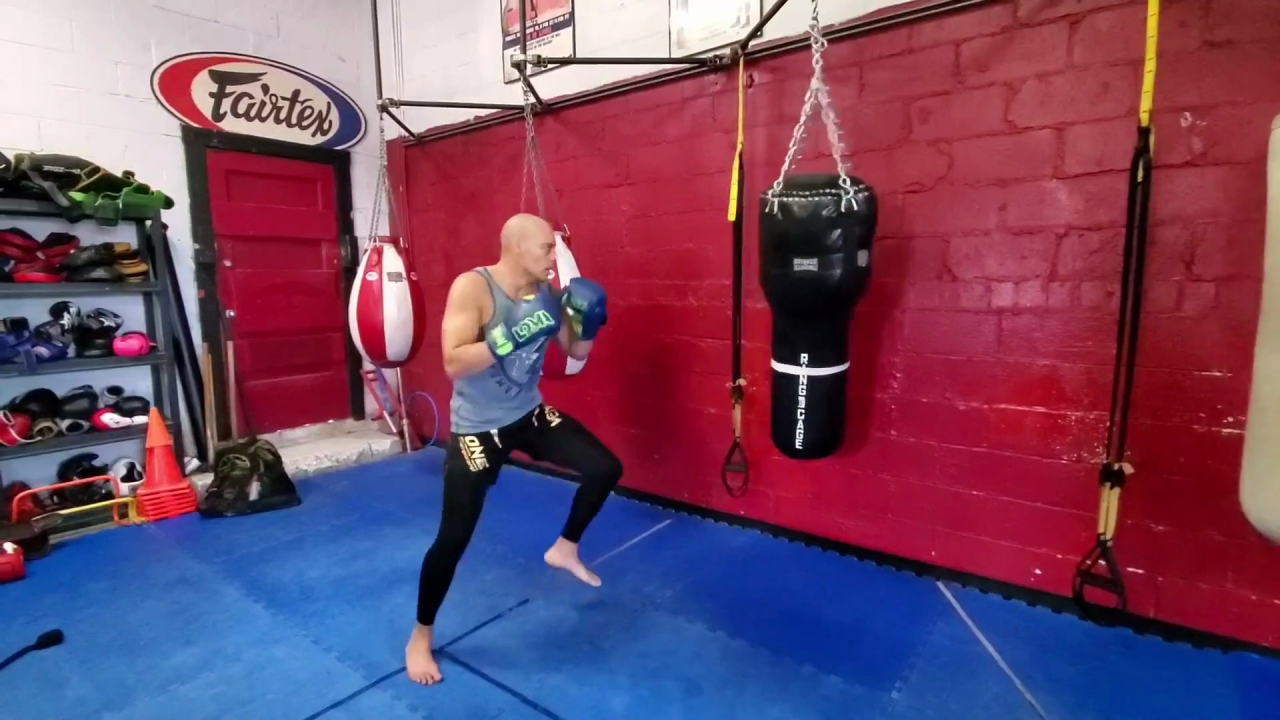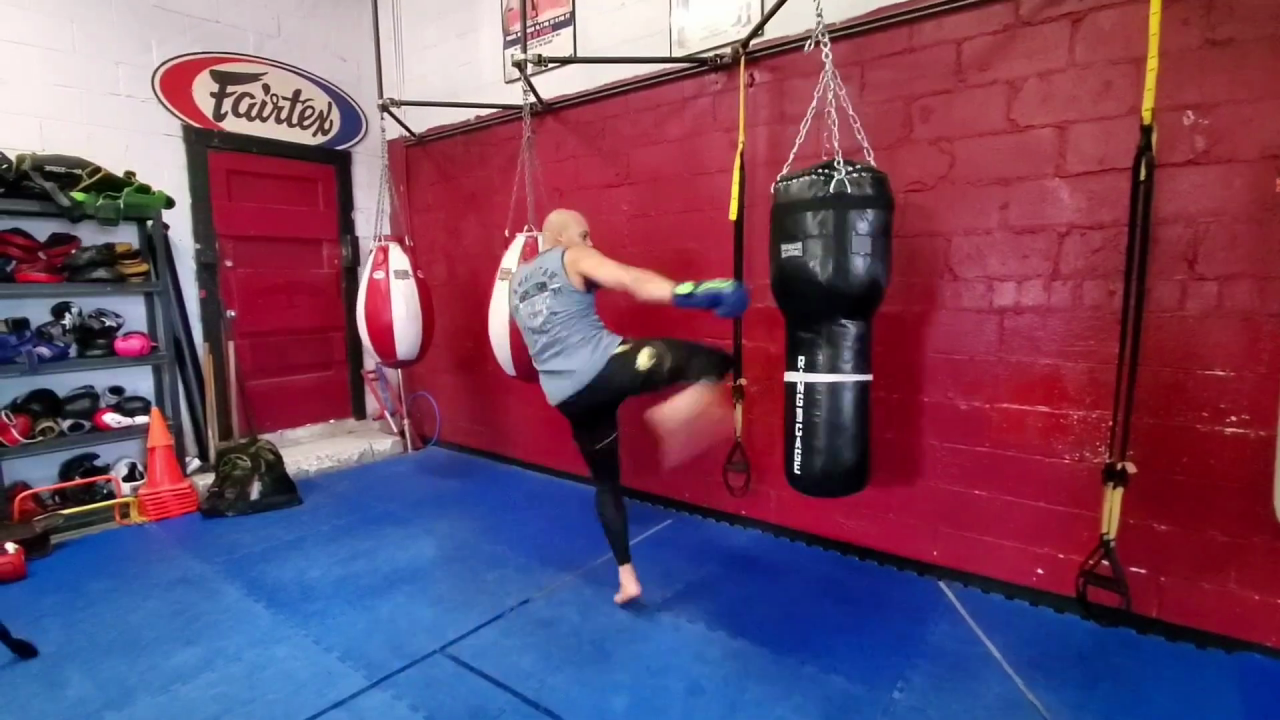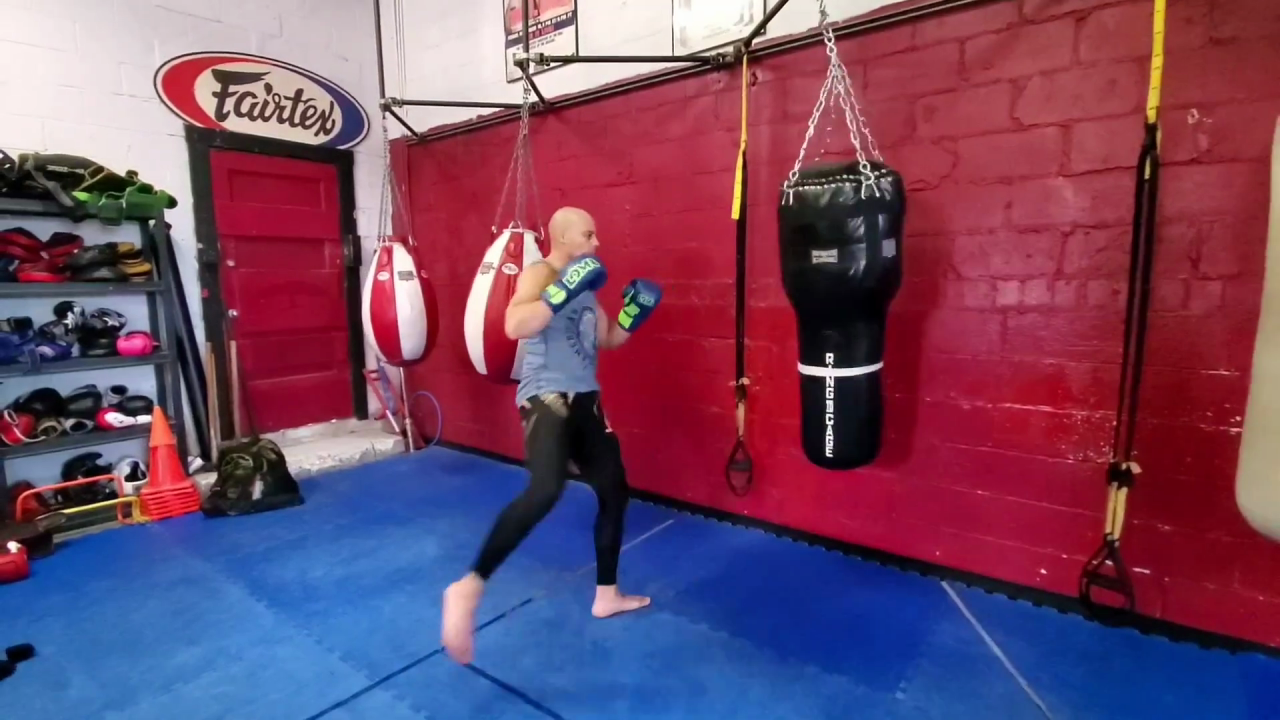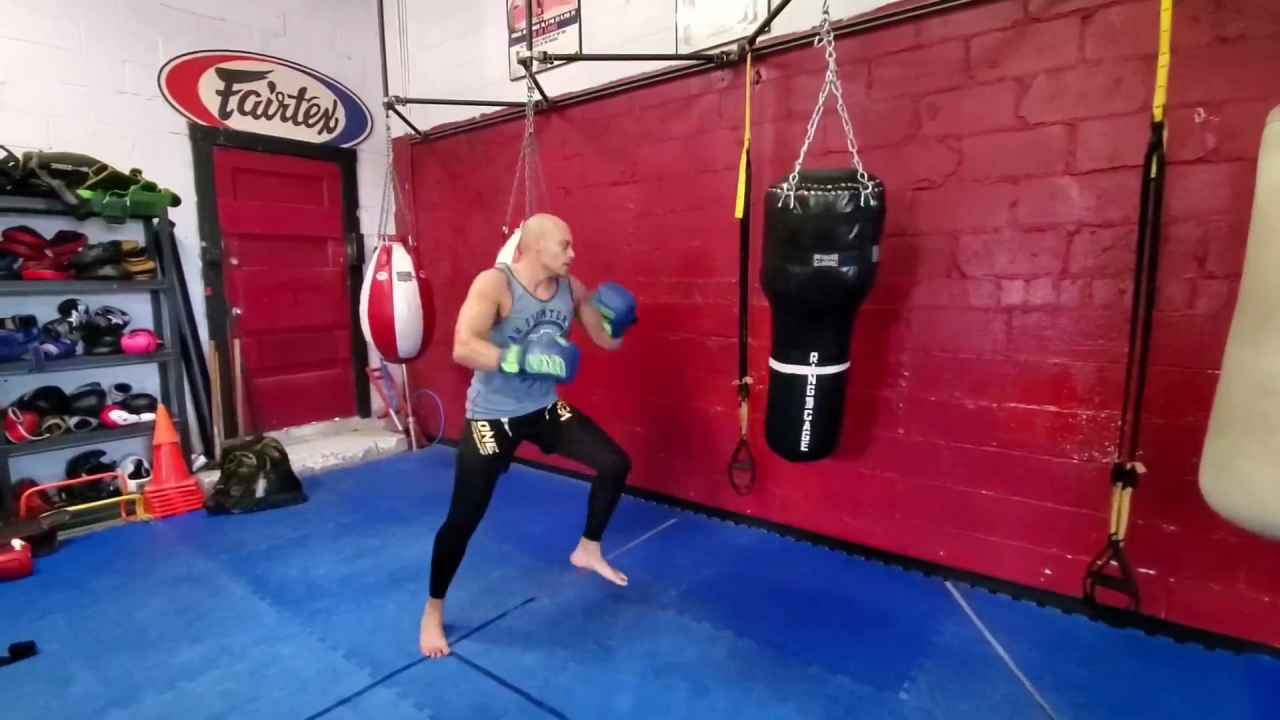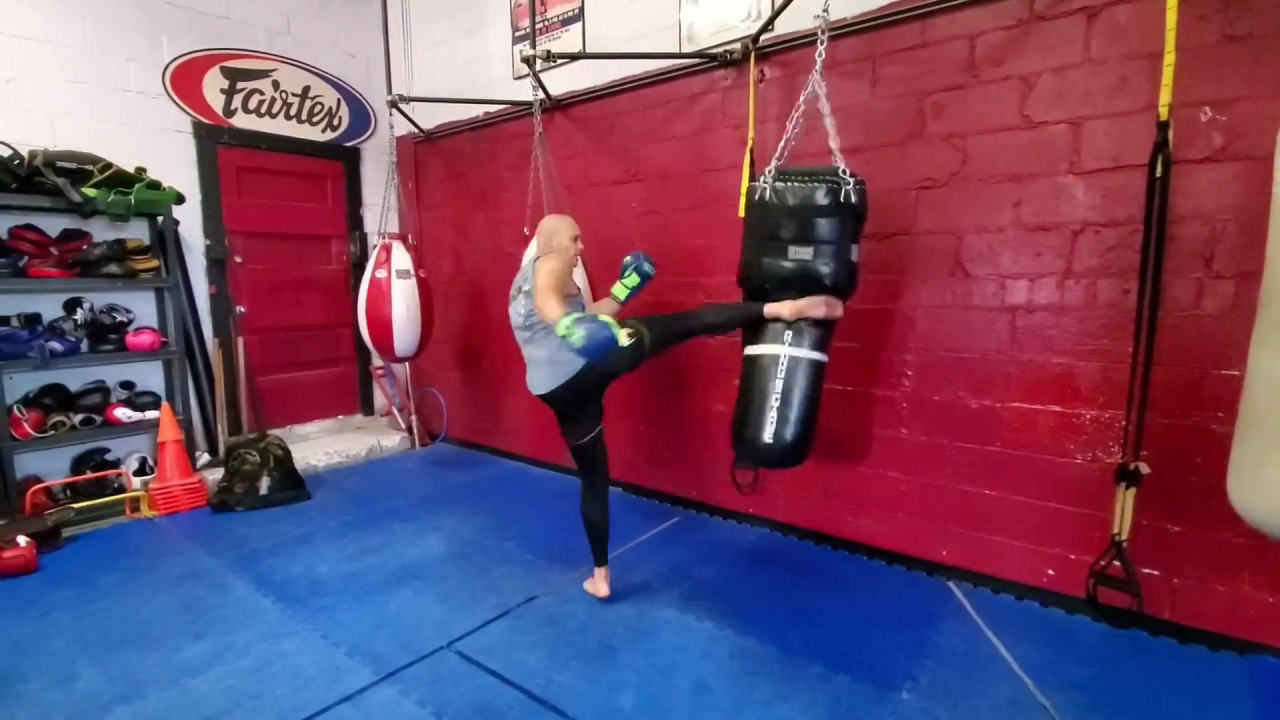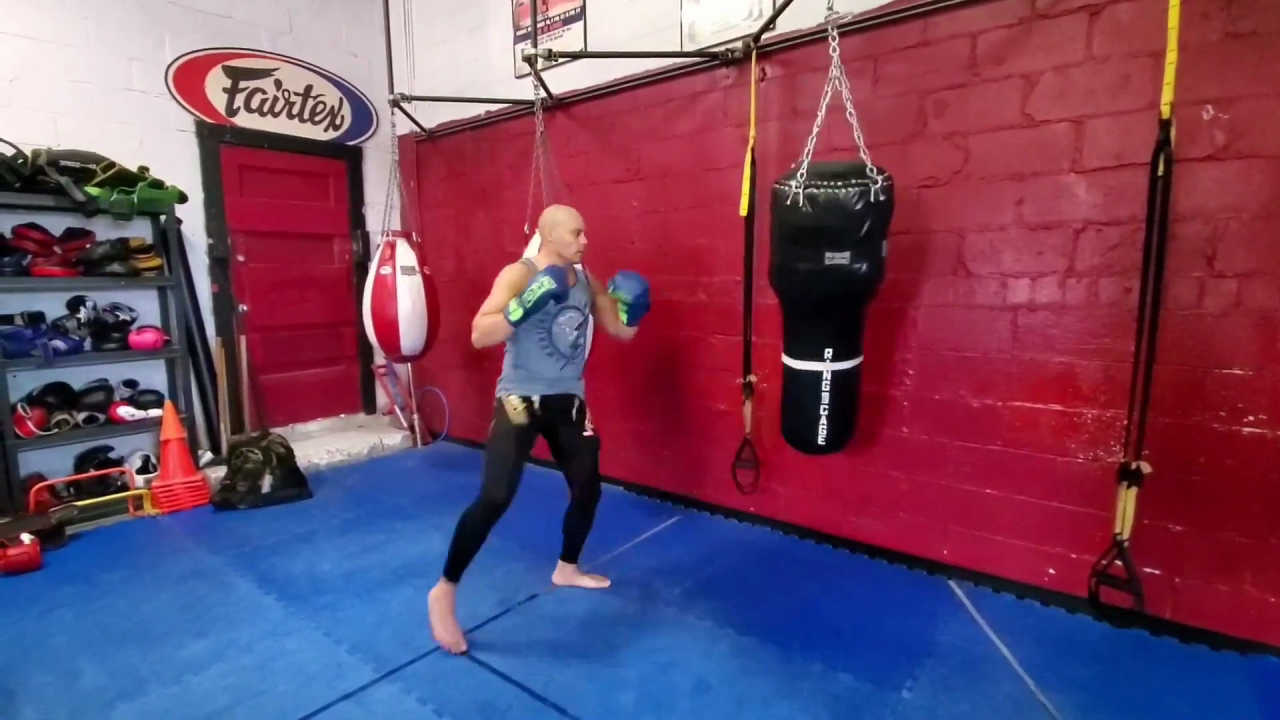
dt=0.5s
person 1, frame 1
left shoulder: (545, 292)
right shoulder: (471, 287)
left elbow: (576, 348)
right elbow: (454, 364)
left wrist: (586, 319)
right wrist: (511, 336)
left hip: (531, 415)
right hip: (477, 429)
left knee: (606, 468)
right knee: (453, 538)
left ankle: (565, 549)
right ankle: (420, 637)
person 1, frame 2
left shoulder: (519, 279)
right shoulder: (576, 257)
right elbow: (635, 282)
right wrist: (699, 291)
left hip: (571, 396)
right hip: (604, 365)
left knee: (607, 481)
right knee: (705, 359)
left ankle: (627, 577)
right ankle: (687, 402)
person 1, frame 3
left shoulder: (585, 285)
right shoulder: (541, 273)
left elbow: (606, 341)
right elbow: (516, 327)
left wrist: (633, 311)
right wrist: (563, 290)
left hip: (584, 401)
right hip: (547, 400)
left knee: (615, 491)
right knee: (544, 491)
left ankle: (607, 595)
right ankle: (470, 588)
person 1, frame 4
left shoulder: (570, 287)
right shoulder: (493, 283)
left elbow: (604, 338)
right elbow: (463, 349)
left wrist: (616, 317)
right wrist: (525, 360)
left hip: (545, 407)
right hip: (492, 416)
left knee: (614, 464)
right knee: (463, 519)
left ankle: (589, 549)
right ankle: (433, 611)
person 1, frame 5
left shoulder: (526, 278)
right shoulder: (551, 264)
right elbow: (546, 300)
left wrist: (625, 287)
right wrist: (574, 327)
left hip: (555, 388)
right hip: (584, 365)
left knee: (594, 478)
right knee: (685, 324)
left ankle: (599, 577)
right ankle: (780, 310)
person 1, frame 6
left shoulder: (584, 282)
right shoulder: (518, 275)
left elbow: (624, 331)
right elbow: (479, 335)
left wrist: (631, 305)
right wrist: (526, 303)
left hip: (569, 402)
right hip: (521, 399)
left knee: (587, 491)
right knee: (497, 495)
left ankle: (566, 569)
right ankle: (444, 590)
